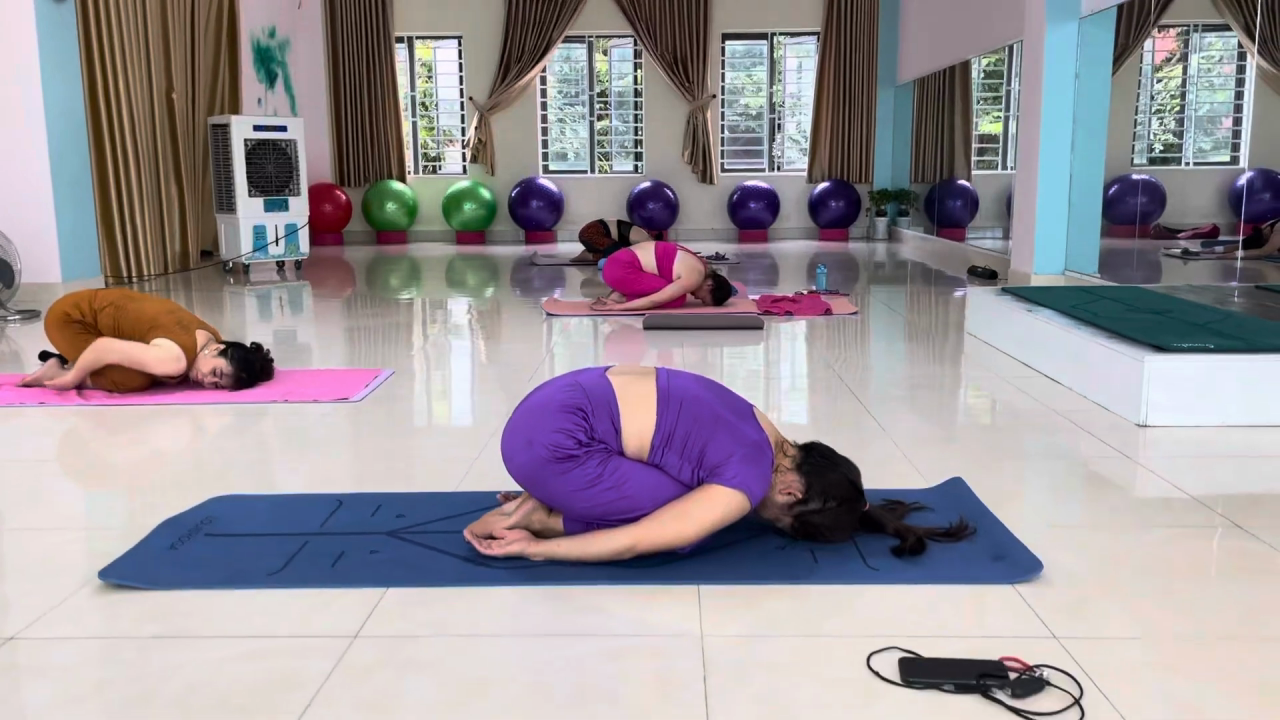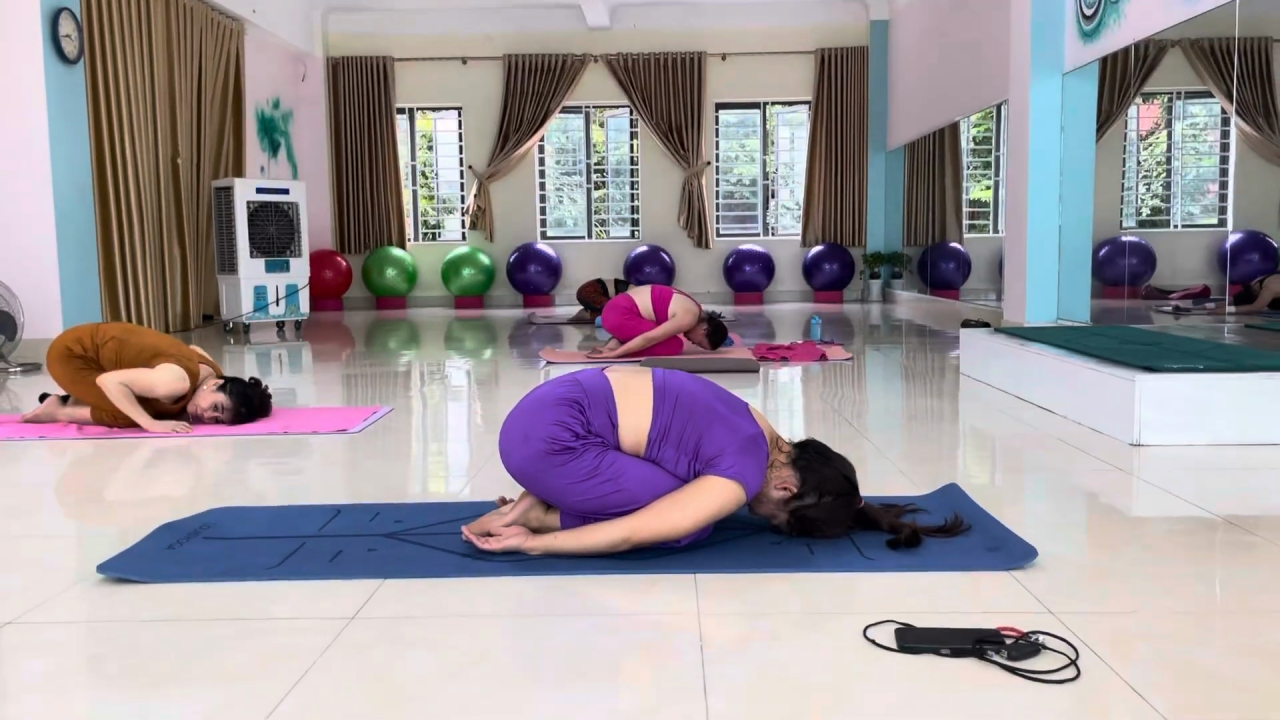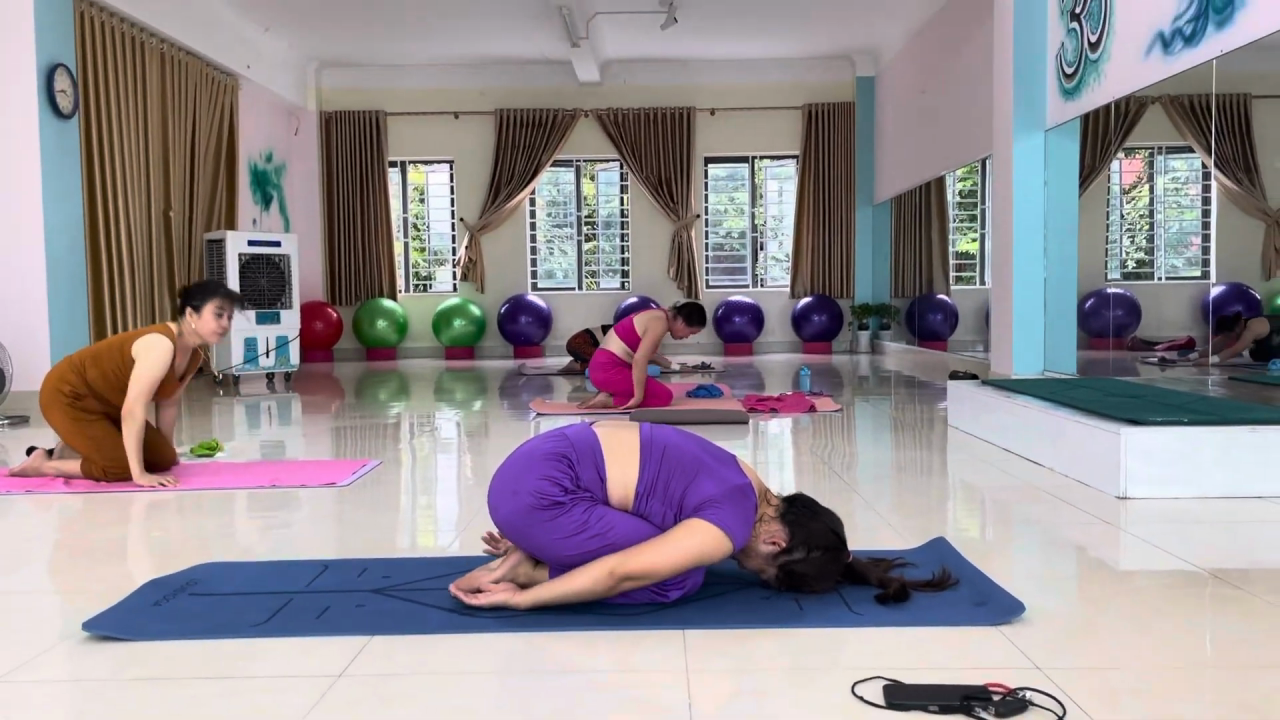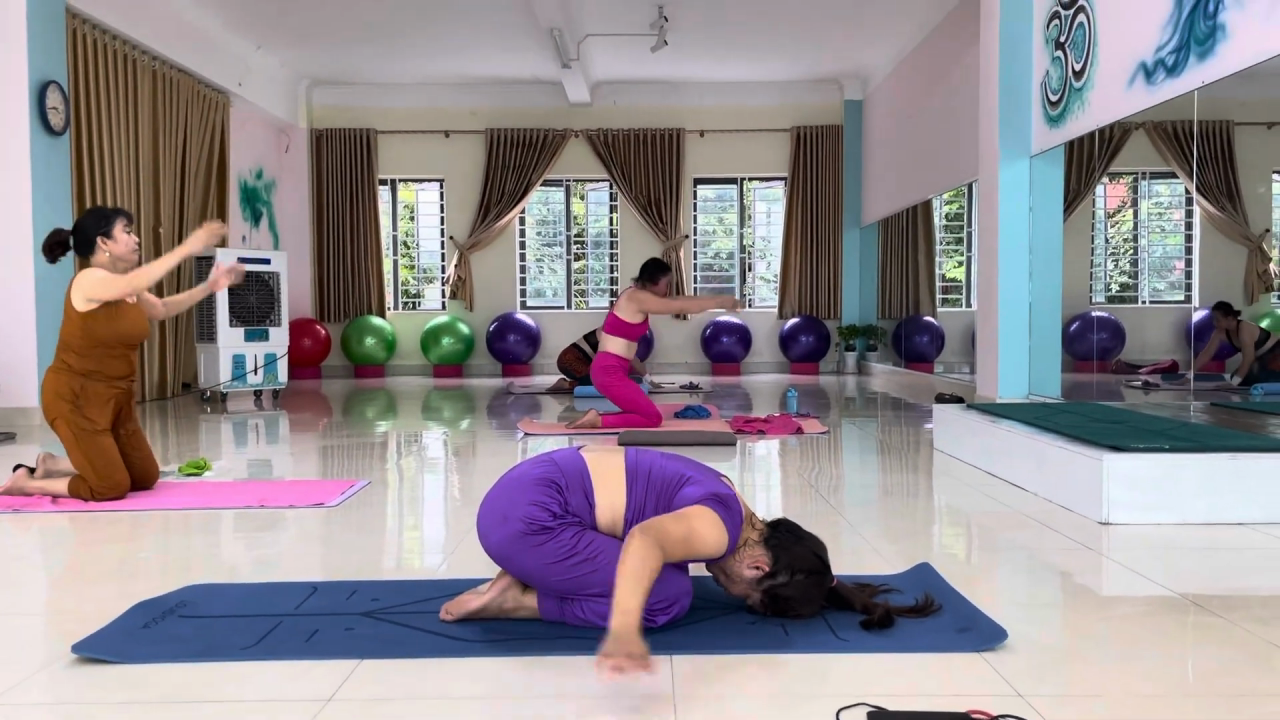
dt=0.7s
person 1, frame 1
left shoulder: (757, 428)
right shoulder: (745, 483)
right elbow: (637, 543)
right wrist: (537, 549)
left hip: (556, 404)
right hip: (548, 443)
left knee: (685, 502)
right knee: (692, 526)
left ankle: (544, 502)
right ankle: (541, 519)
person 1, frame 2
left shoulder: (752, 430)
right shoulder: (741, 475)
right elbow: (634, 533)
right wrist: (534, 543)
left hip: (553, 406)
right hip: (548, 438)
left knee: (674, 490)
right knee: (689, 525)
left ankle: (542, 502)
right ankle: (539, 518)
person 1, frame 3
left shoulder: (739, 484)
right shoulder: (730, 524)
right elbow: (621, 574)
right wrist: (525, 600)
left hip: (543, 464)
right hip: (536, 492)
left knee: (656, 547)
right knee: (678, 578)
left ankle: (533, 554)
right ankle: (527, 574)
person 1, frame 4
left shoulder: (725, 503)
right shoulder: (720, 530)
right elbow: (646, 540)
right wrist: (625, 628)
left hip: (529, 489)
right hip: (525, 518)
left knee: (665, 578)
right knee: (668, 598)
left ankle: (524, 580)
right ankle: (518, 601)
person 2, frame 1
left shoulder: (209, 336)
right shoulder: (175, 361)
right elbow: (102, 346)
right wrist: (72, 379)
left hip: (101, 309)
right hip: (69, 317)
right knee: (135, 381)
left ankle: (71, 361)
right ankle: (59, 372)
person 2, frame 2
left shoulder: (210, 371)
right shoulder: (178, 382)
right elbow: (108, 380)
right wrist: (148, 422)
left hip: (101, 347)
right hip: (71, 353)
left knee: (164, 411)
right knee: (129, 416)
left ankle: (76, 400)
right ankle: (57, 411)
person 2, frame 3
left shoulder: (194, 353)
right shoulder: (161, 345)
left elbow: (169, 402)
right elbow: (132, 409)
left wrist: (168, 448)
right wrist: (138, 472)
left hip: (105, 402)
right hip: (69, 397)
left knee: (164, 461)
right knee: (121, 469)
left ankle: (73, 452)
right ankle: (42, 462)
person 2, frame 4
left shoulder: (127, 287)
right shoulder: (90, 280)
left elbow: (162, 309)
right elbow: (133, 283)
left wrist: (208, 286)
right wrist: (186, 248)
left hip: (116, 398)
right hip: (75, 398)
left knee: (146, 478)
right knee: (113, 487)
left ankle: (52, 466)
right ankle: (27, 482)
